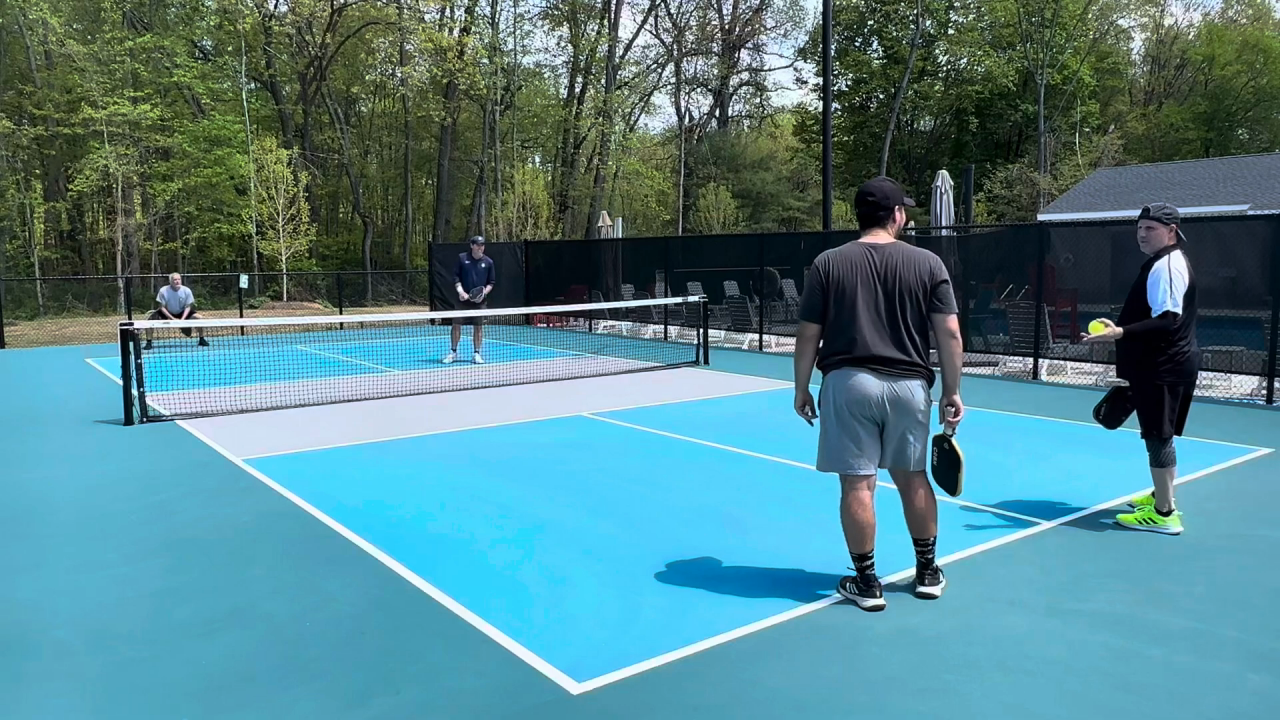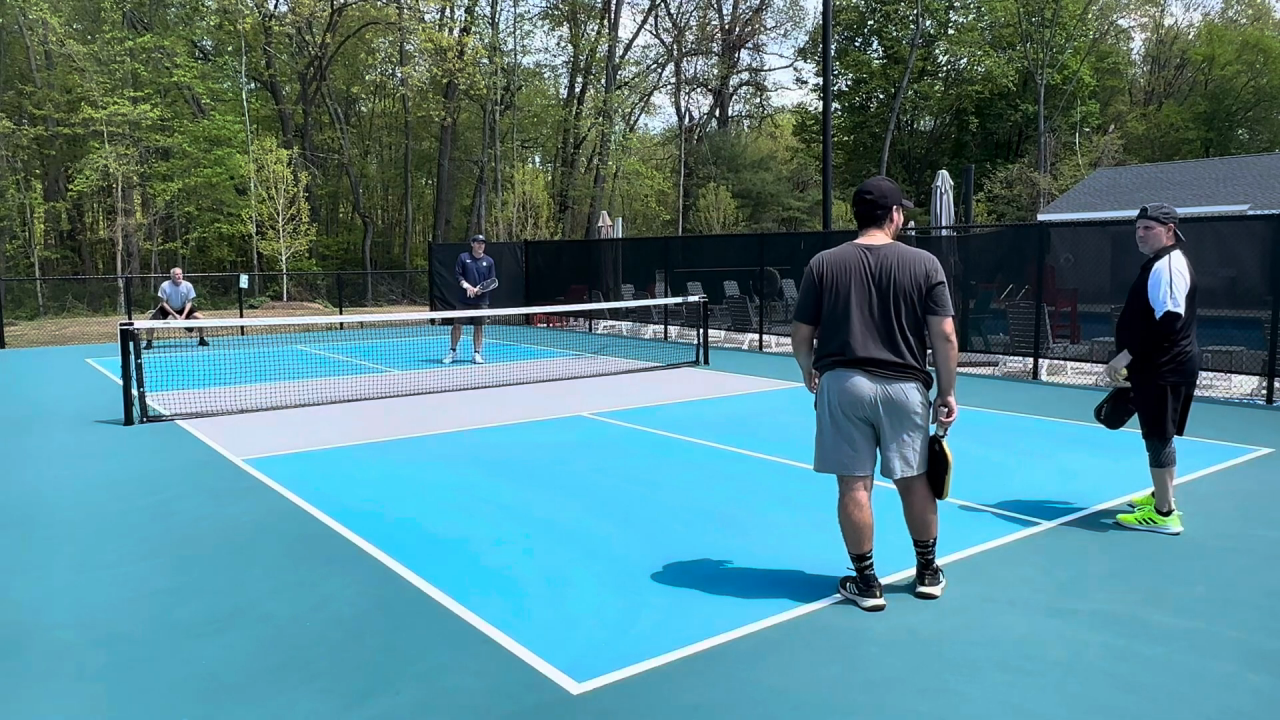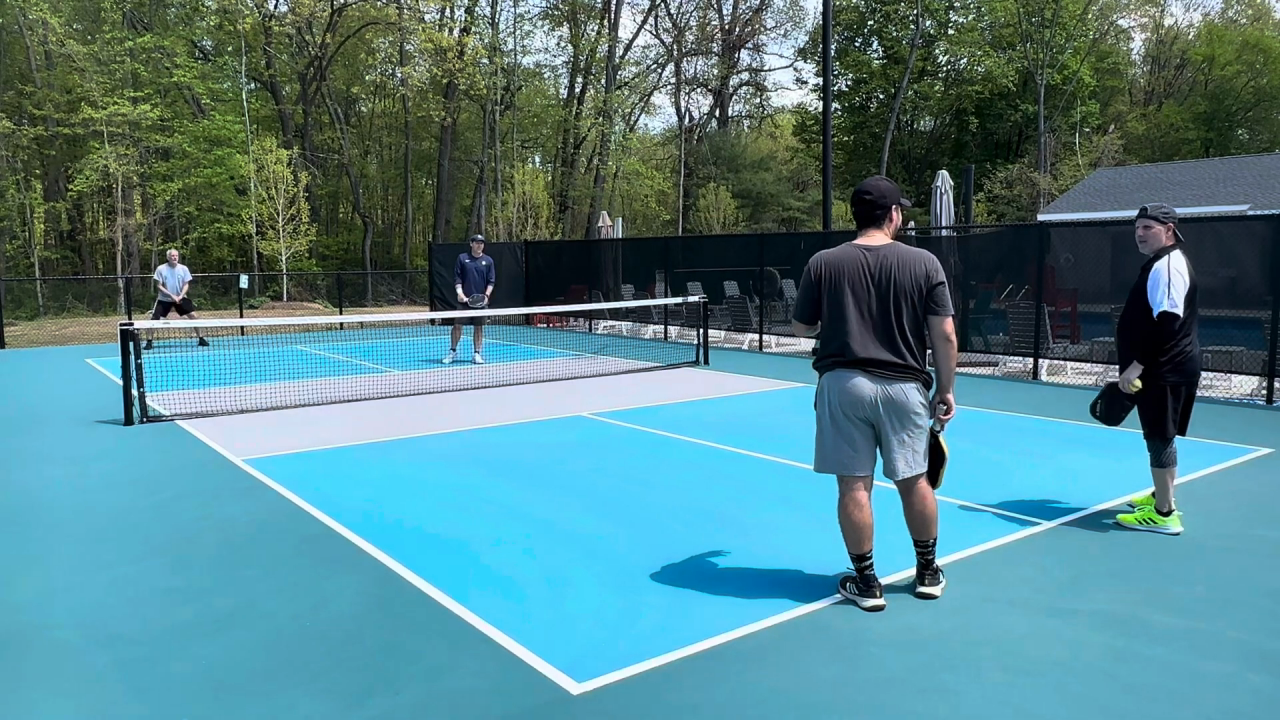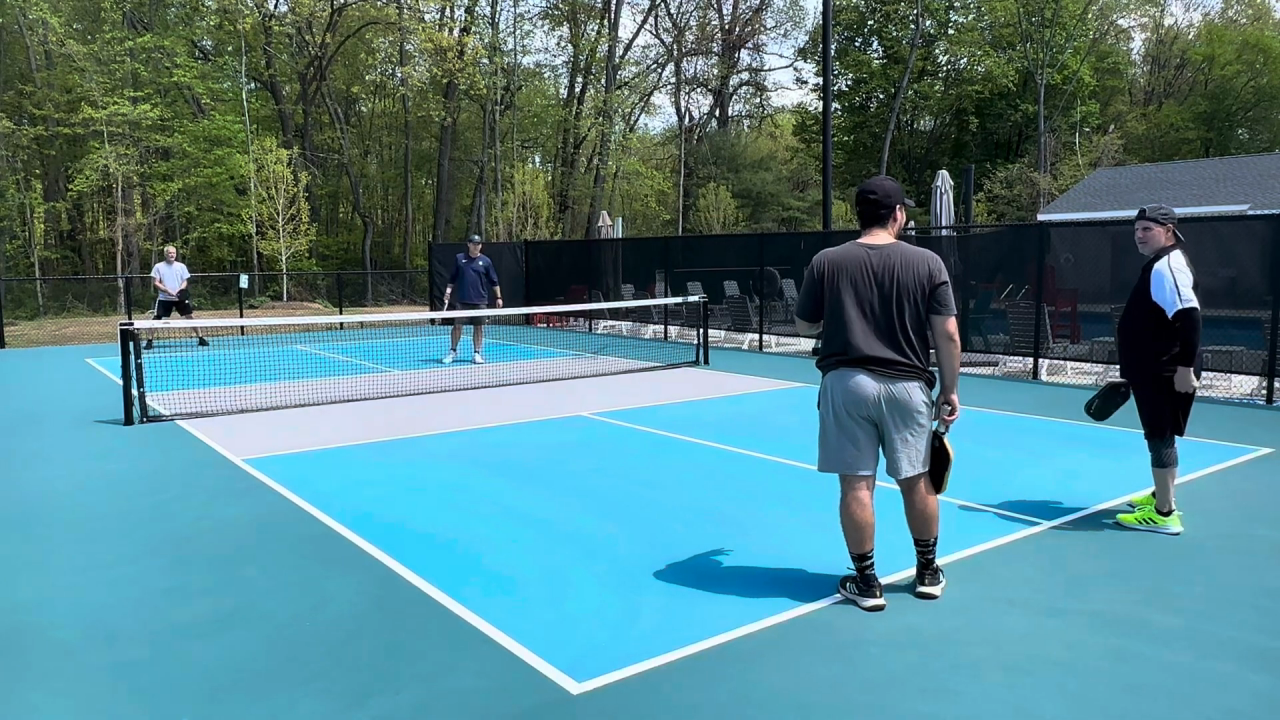
dt=0.4s
person 1, frame 1
left shoulder: (828, 263)
right shoulder: (928, 263)
left elbow: (808, 335)
right elbow: (949, 334)
left wrist: (801, 388)
right wrist: (953, 391)
left hip: (849, 383)
right hip: (908, 385)
left knee: (857, 484)
right knee: (913, 478)
left ankle: (866, 583)
right ankle: (927, 572)
person 1, frame 2
left shoulder: (824, 264)
right shoulder: (924, 264)
left elbow: (801, 336)
right elbow: (944, 336)
left wrist: (810, 371)
right wrist: (947, 392)
left hip: (844, 384)
right hip: (903, 387)
left knee: (854, 485)
right knee: (914, 481)
left ankle: (866, 583)
right ankle: (928, 573)
person 1, frame 3
left shoulder: (823, 264)
right shoulder: (923, 263)
left elbow: (801, 328)
right elbow: (944, 336)
right wrist: (945, 390)
left hip: (844, 385)
right hip: (903, 387)
left knee: (854, 486)
right knee: (915, 481)
left ankle: (866, 583)
right ankle: (928, 573)
person 1, frame 4
left shoulder: (826, 262)
right shoulder: (927, 263)
left elbow: (804, 325)
right elbow: (948, 335)
right wrist: (949, 390)
left hip: (847, 383)
right hip: (907, 385)
left knee: (856, 484)
right knee: (916, 480)
left ankle: (866, 582)
right ankle: (927, 573)
person 2, frame 1
left shoulder: (1167, 266)
right shoulder: (1162, 264)
left elbow: (1167, 320)
left wrist: (1118, 333)
left hip: (1164, 369)
right hip: (1160, 367)
left knee: (1158, 437)
right knee: (1159, 435)
left ankle: (1164, 514)
right ankle: (1161, 497)
person 2, frame 2
left shoulder: (1168, 266)
right shoulder: (1161, 264)
left elbow: (1170, 322)
left wrist: (1127, 355)
right wrist: (1133, 359)
left hip: (1164, 369)
right hip: (1159, 367)
left knee: (1158, 436)
right knee: (1159, 435)
left ankle: (1165, 513)
right ankle: (1161, 496)
person 2, frame 3
left shoulder: (1166, 266)
right shoulder: (1161, 263)
left elbow: (1168, 323)
left wrist: (1135, 367)
right wrist: (1138, 366)
left hip: (1164, 371)
right hip: (1162, 369)
left knee: (1159, 436)
right knee: (1161, 435)
left ankle: (1164, 514)
right ankle: (1162, 497)
person 2, frame 4
left shoulder: (1168, 266)
right shoulder: (1160, 264)
left elbow: (1189, 319)
left wrist: (1185, 368)
right wrist: (1157, 369)
left hip: (1164, 371)
right hip: (1155, 369)
left knee: (1160, 436)
right knee: (1160, 435)
left ankle: (1164, 514)
right ankle: (1161, 496)
